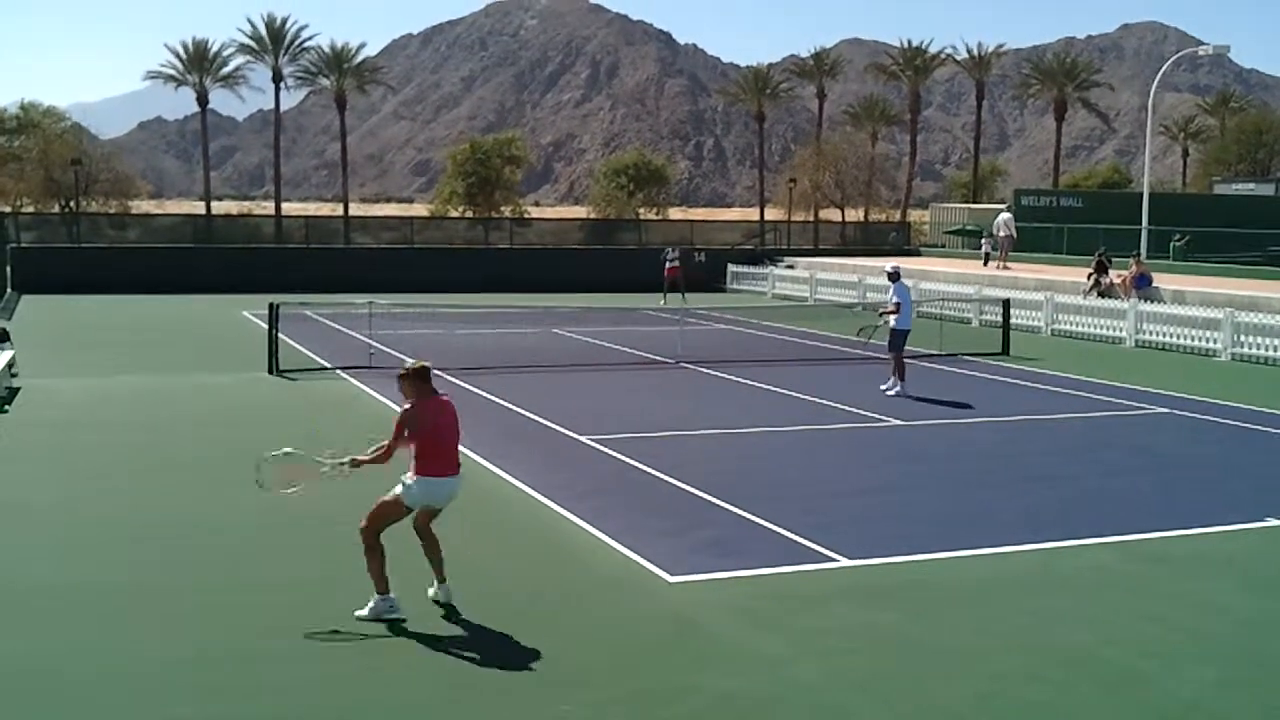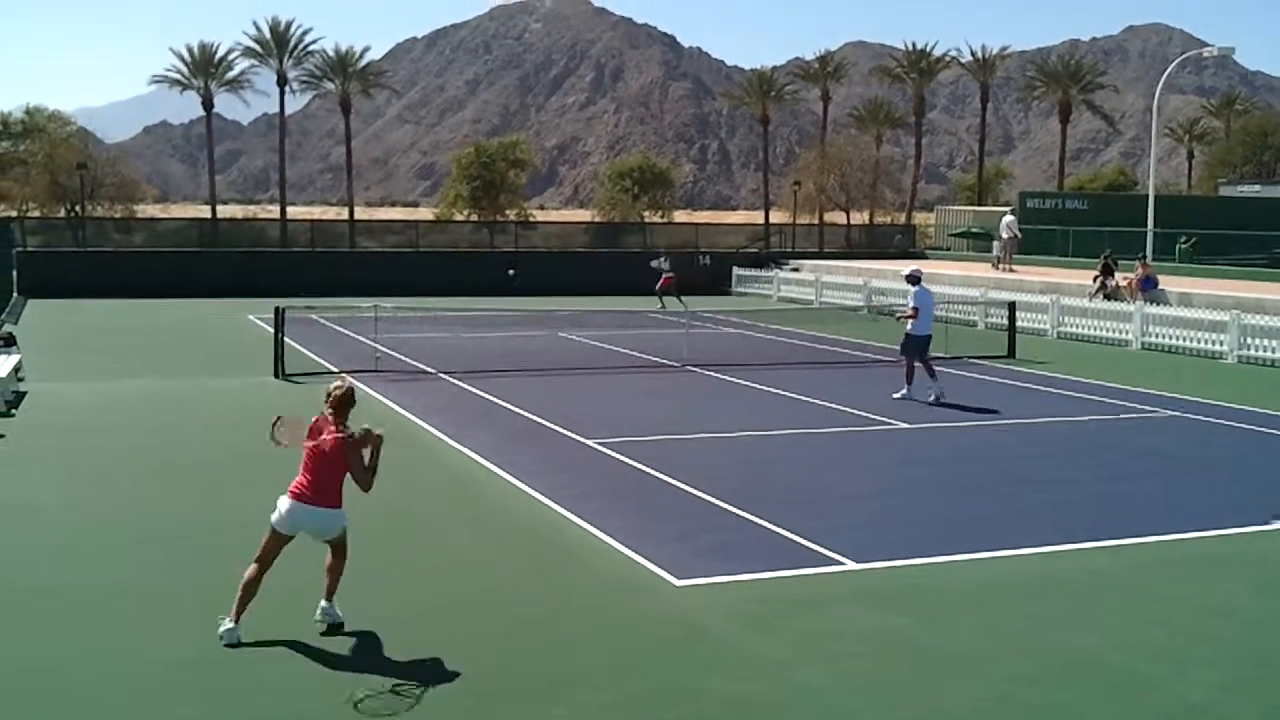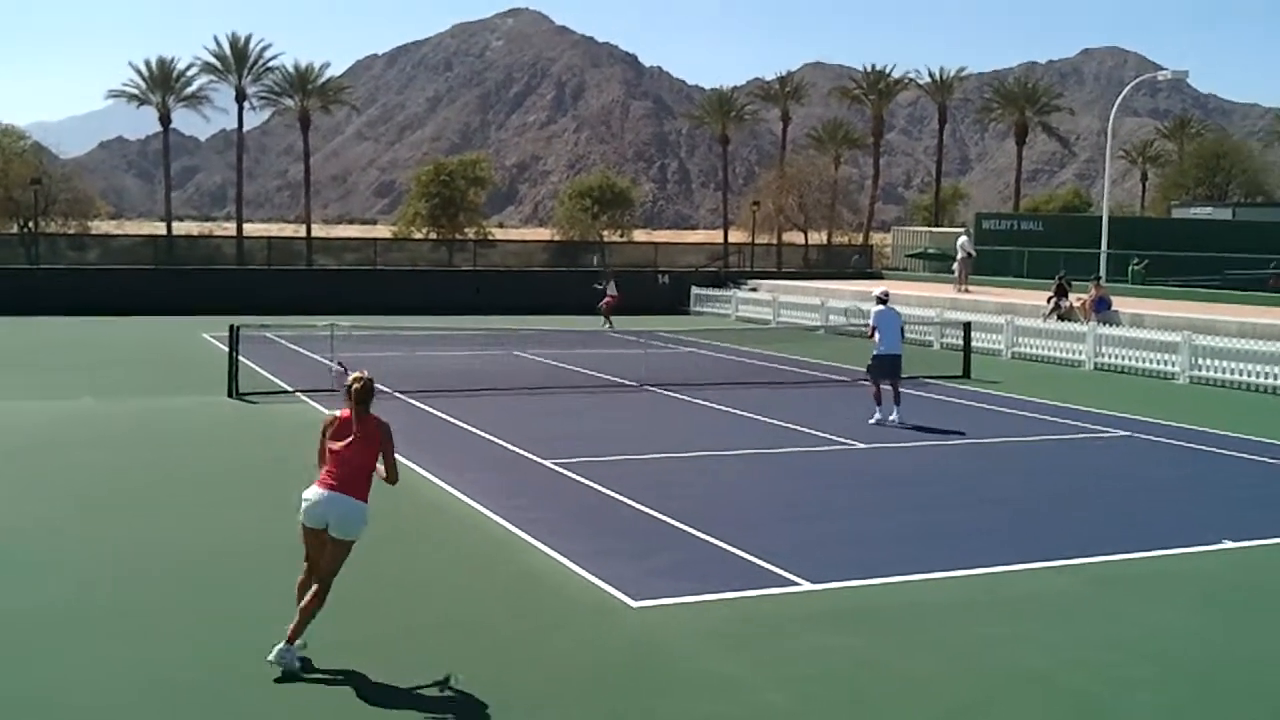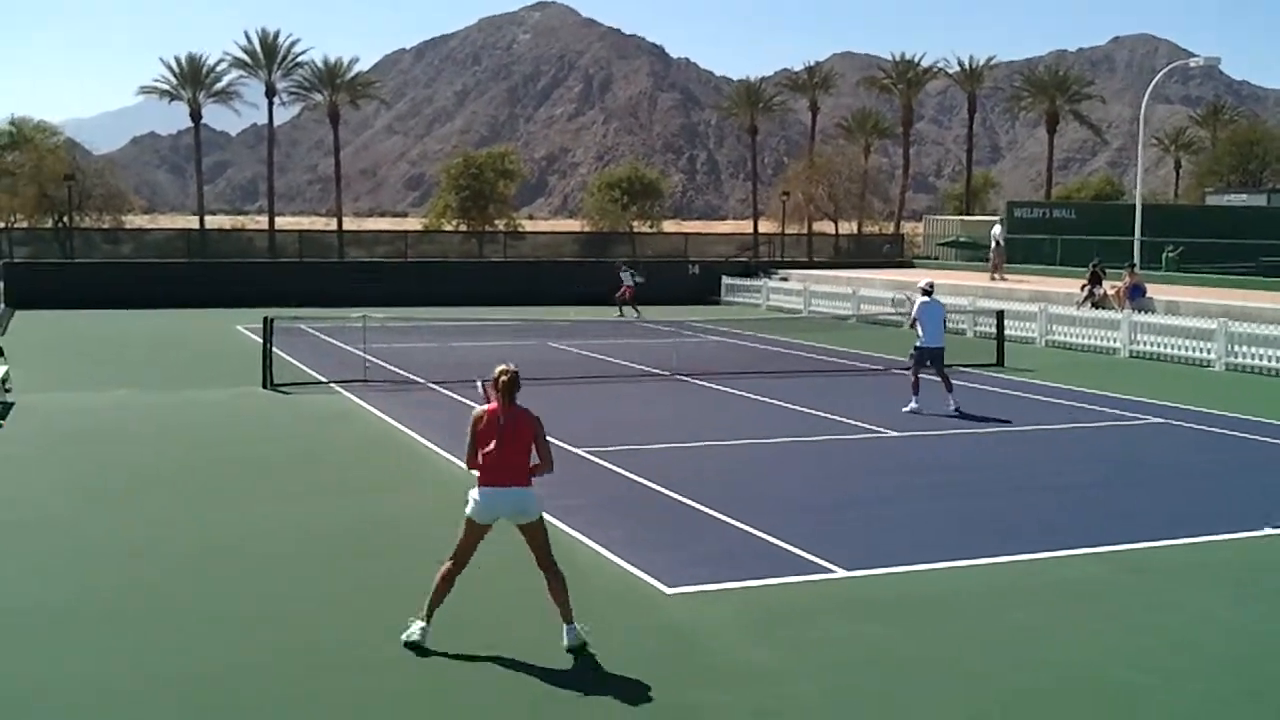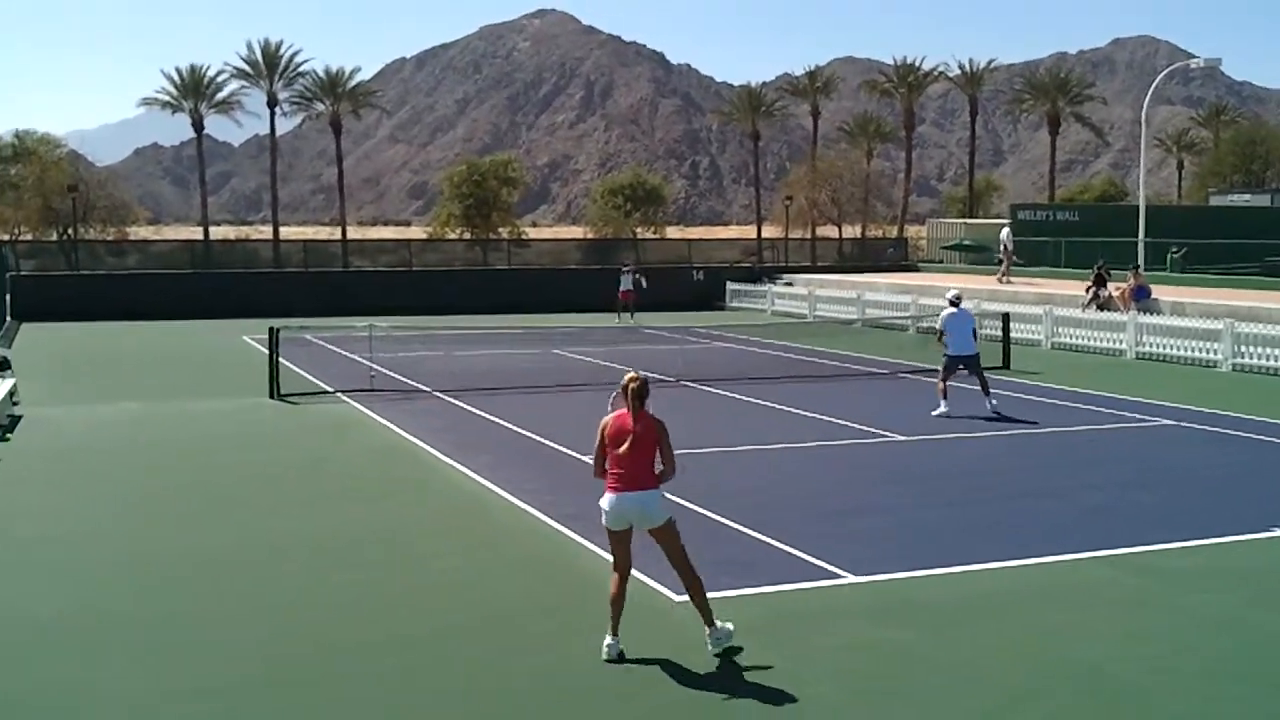
dt=0.4s
person 1, frame 1
left shoulder: (411, 411)
right shoulder: (446, 403)
left elbow: (387, 452)
left wrist: (362, 460)
left hip: (424, 483)
right hip: (451, 482)
left knee: (369, 529)
right knee: (421, 526)
left ankle: (384, 600)
right ankle: (441, 586)
person 1, frame 2
left shoulder: (315, 424)
right shoulder: (350, 442)
right elbow: (365, 486)
left wrist: (360, 442)
right wrist: (375, 451)
left hip: (294, 506)
right hip: (328, 514)
left knee: (260, 563)
right knee: (338, 548)
left ankle: (232, 624)
right ankle: (327, 606)
person 1, frame 3
left shoulder: (332, 421)
right shoulder: (382, 429)
right elbow: (392, 479)
left hip: (319, 497)
right hip: (351, 507)
left knee: (312, 569)
right knee: (323, 582)
left ankle: (291, 642)
right ankle: (287, 646)
person 1, frame 4
left shoulder: (480, 415)
right shoulder: (530, 419)
left elbow: (471, 463)
right elbow: (547, 466)
left hip: (486, 495)
right hip: (521, 496)
left knee: (457, 561)
right knee: (546, 563)
left ankle: (421, 625)
right ankle: (570, 628)
person 1, frame 5
left shoulder: (607, 422)
right shoulder: (656, 424)
left elbow: (598, 471)
right elbow: (669, 469)
left hip: (614, 501)
right hip: (648, 499)
left knee: (620, 572)
right knee: (684, 568)
left ankle: (612, 640)
right ankle: (713, 630)
